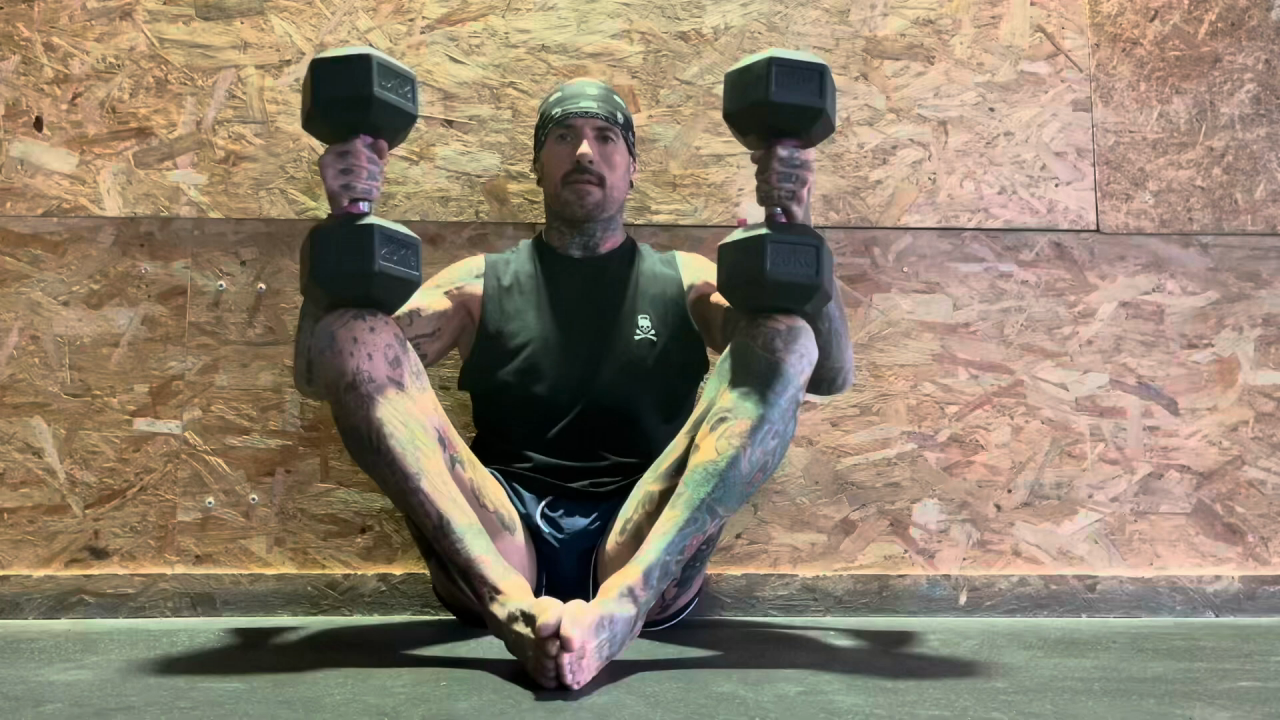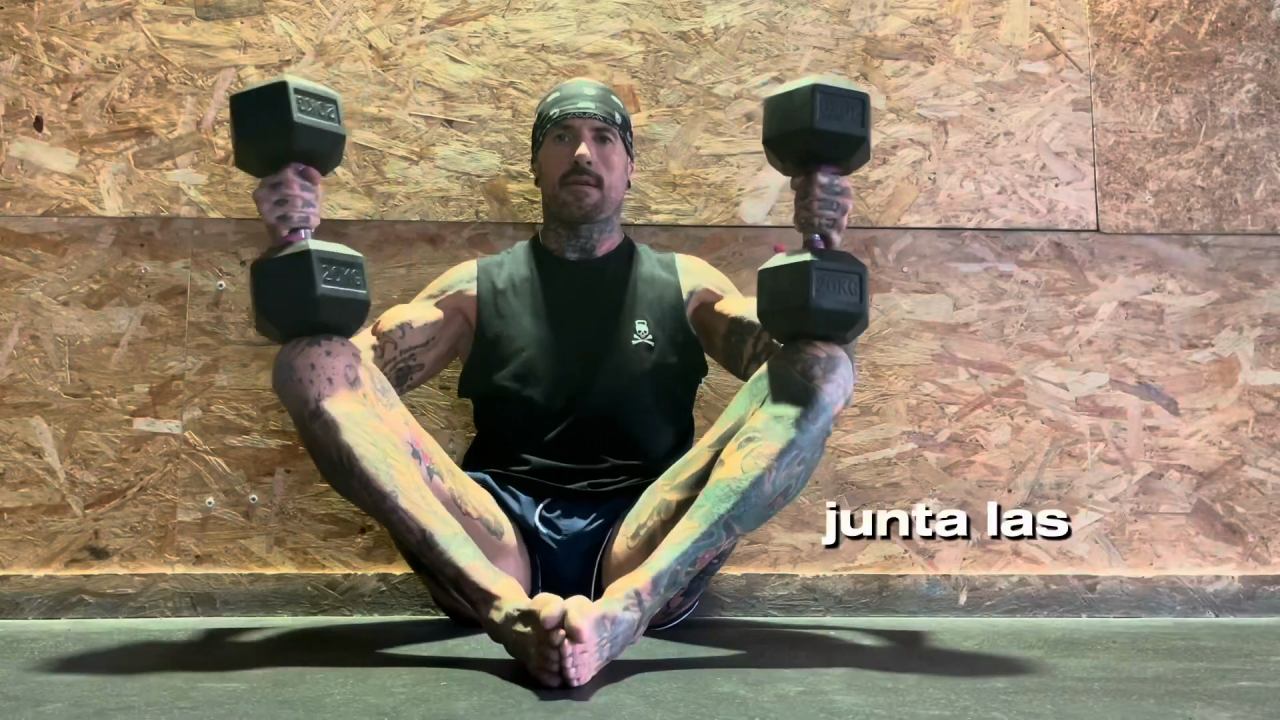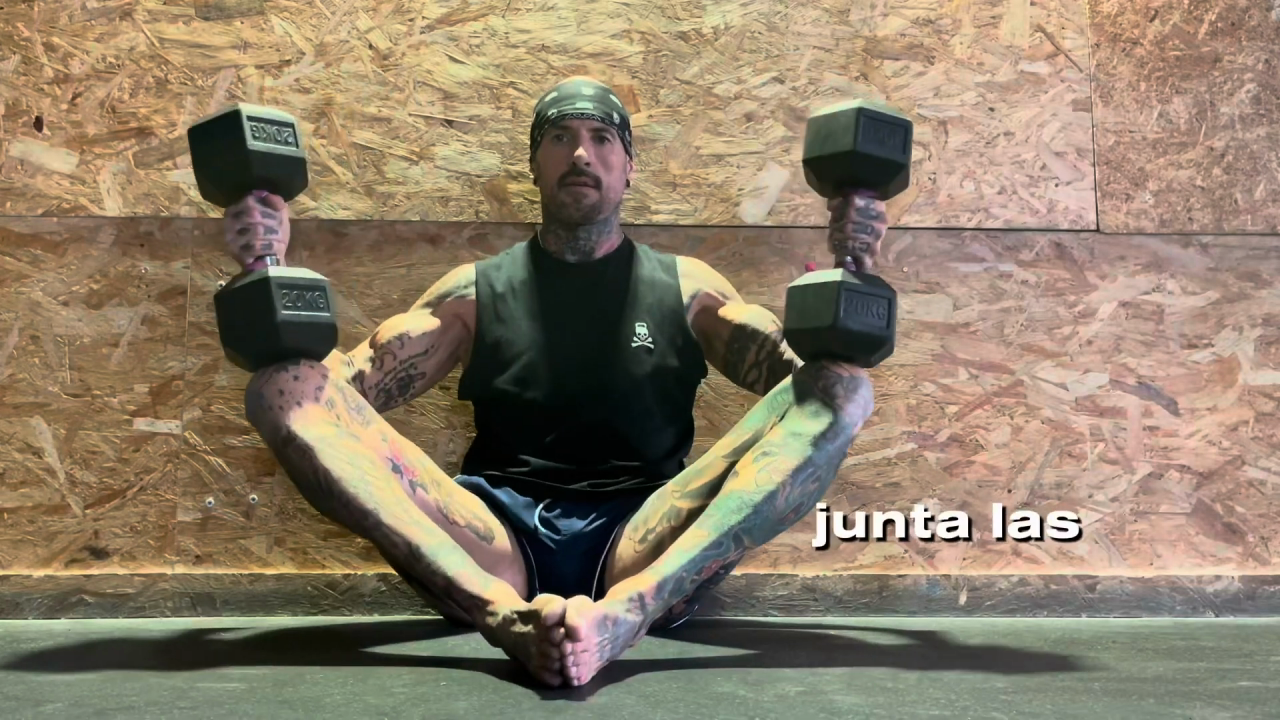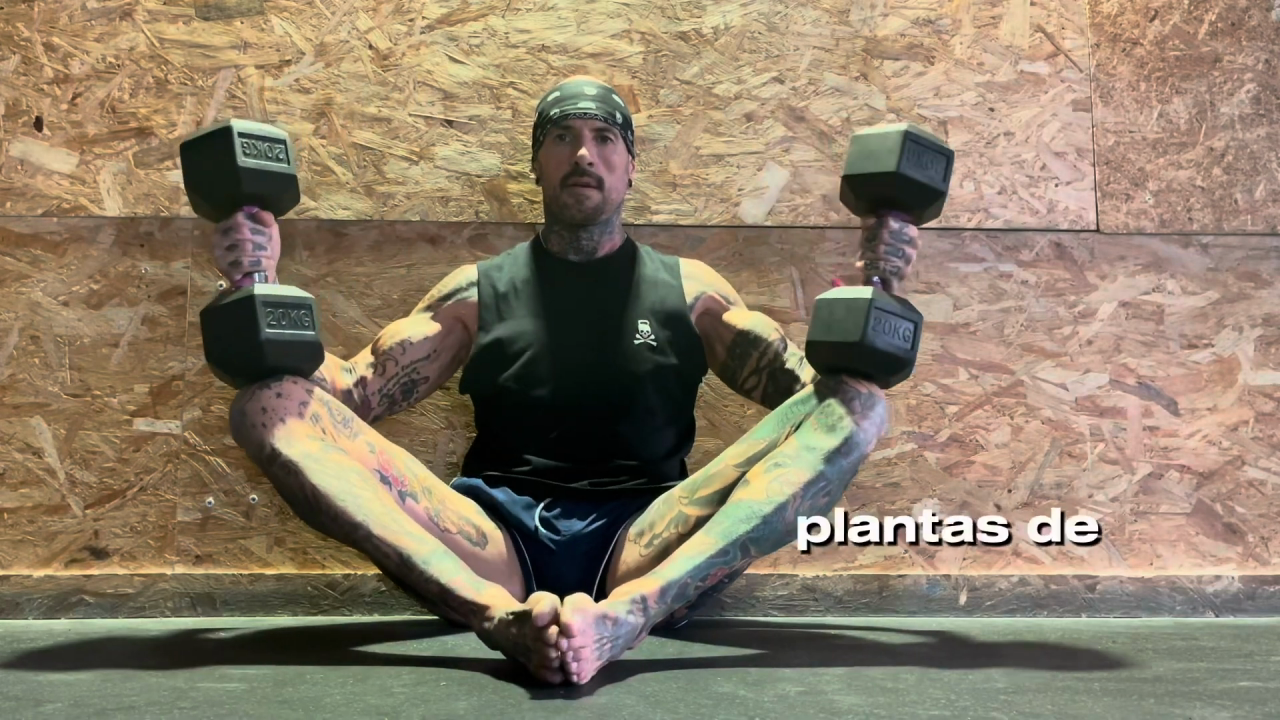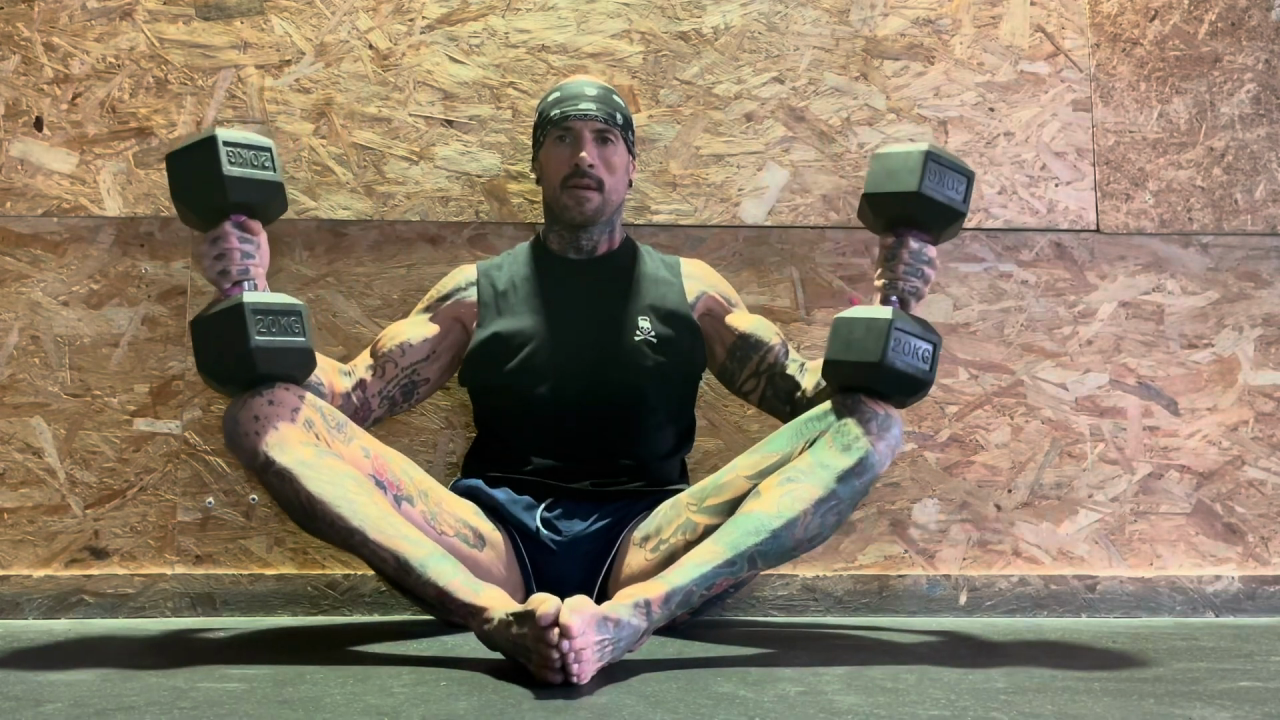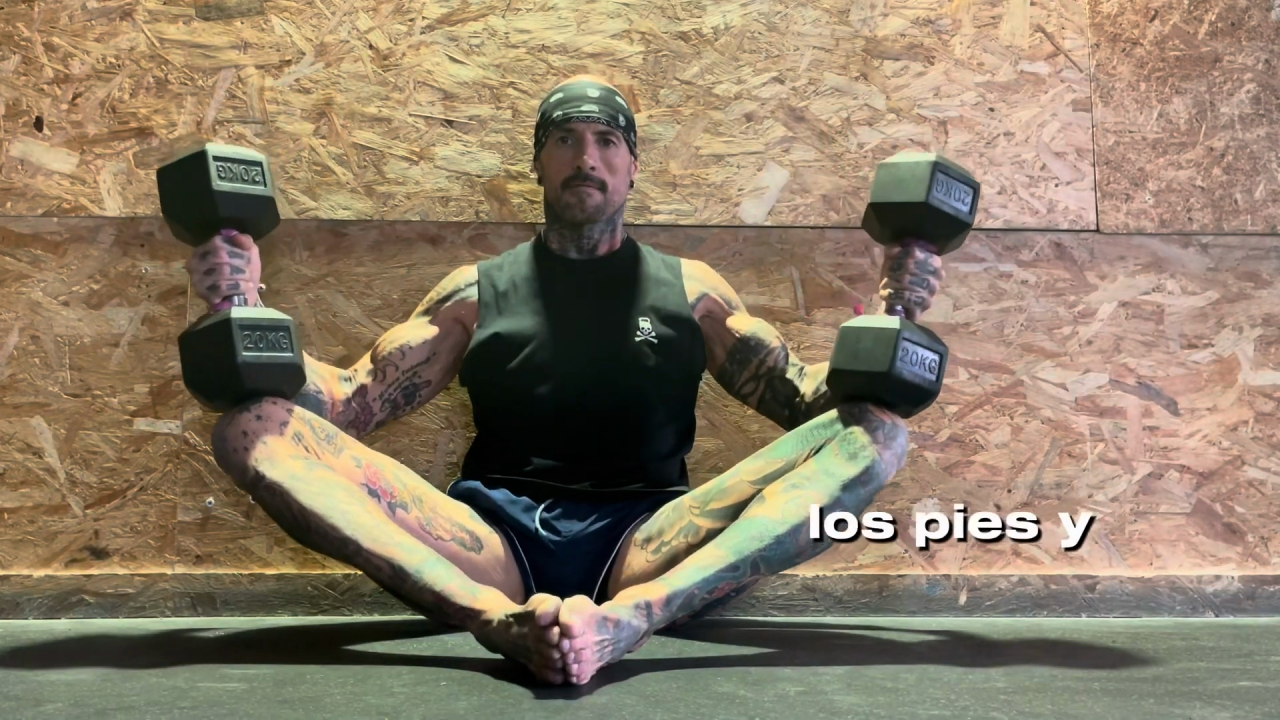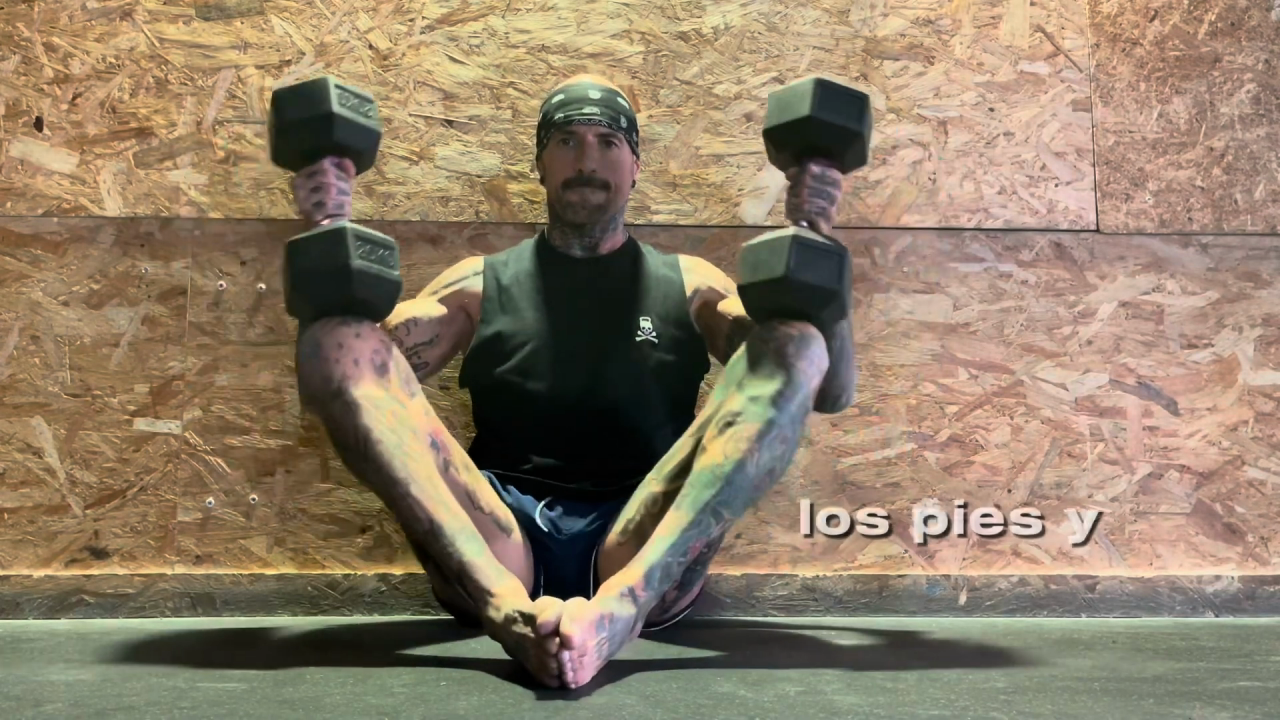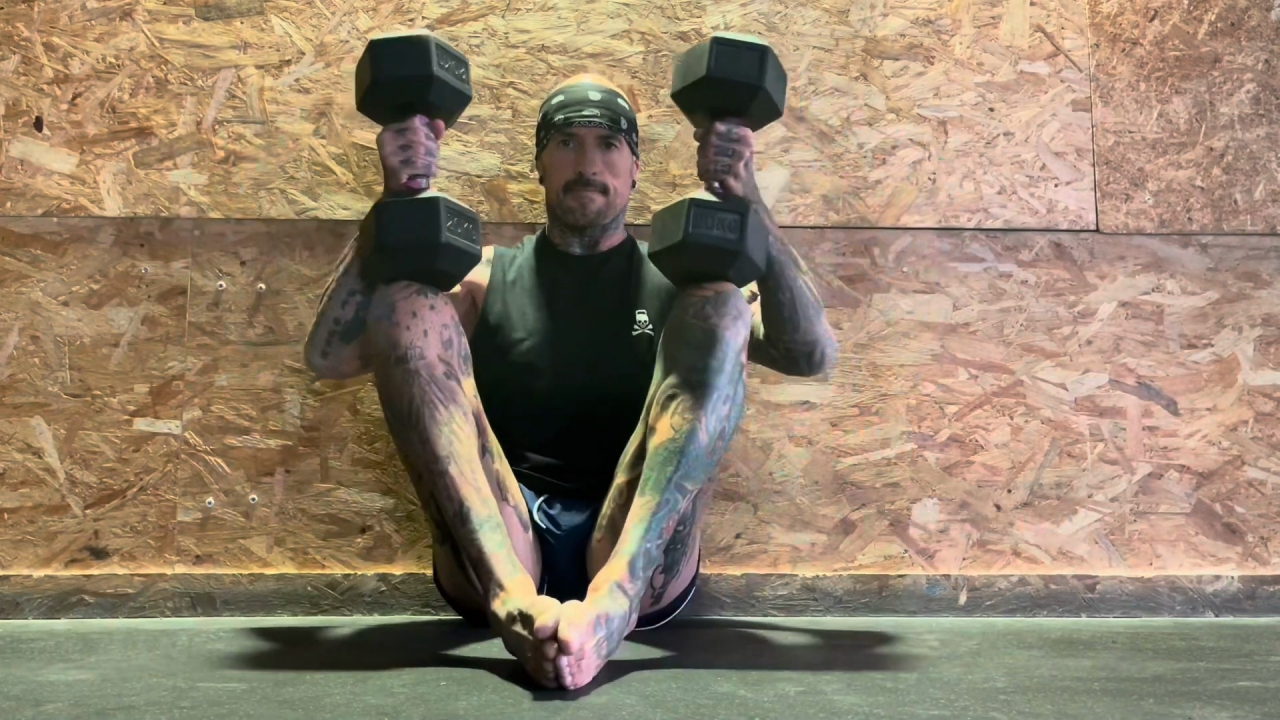
dt=0.4s
person 1, frame 1
left shoulder: (686, 279)
right shoulder: (478, 283)
left elbow: (831, 372)
right elbow: (318, 373)
left wrist: (793, 227)
left hip: (647, 557)
right hip: (495, 550)
left knee: (787, 342)
right knee: (351, 336)
left ankle: (616, 612)
right ankle: (516, 612)
person 1, frame 2
left shoulder: (685, 283)
right shoulder: (476, 286)
left elbow: (821, 376)
right elbow: (341, 387)
left wrist: (820, 250)
right wrist: (298, 248)
left hip: (646, 556)
right hip: (494, 549)
left knee: (822, 369)
right knee: (311, 365)
left ankle: (619, 615)
right ankle: (510, 612)
person 1, frame 3
left shoulder: (685, 286)
right shoulder: (476, 290)
left elbow: (817, 384)
right elbow: (344, 392)
left hip: (647, 555)
right hip: (492, 550)
left knee: (841, 393)
right knee: (284, 391)
left ankle: (620, 614)
right ankle: (506, 613)
person 1, frame 4
left shoulder: (689, 287)
right shoulder: (477, 290)
left elbow: (812, 389)
right elbow: (349, 397)
right wrist: (262, 289)
left hip: (647, 554)
right hip: (497, 546)
left knee: (855, 408)
right knee: (269, 408)
left ankle: (619, 618)
right ankle: (504, 619)
person 1, frame 5
left shoulder: (688, 287)
right shoulder: (477, 290)
left elbow: (804, 396)
right elbow: (351, 400)
left hip: (647, 548)
right hip: (497, 544)
left knee: (869, 423)
right knee: (262, 416)
left ankle: (624, 619)
right ankle: (506, 619)
person 1, frame 6
left shoulder: (690, 288)
right shoulder: (477, 290)
left elbow: (808, 401)
right elbow: (348, 405)
right wrist: (245, 310)
left hip: (646, 550)
right hip: (496, 544)
left knee: (872, 431)
right knee: (253, 427)
left ankle: (626, 621)
right ankle: (502, 622)
person 1, frame 7
left shoulder: (688, 285)
right shoulder: (479, 284)
left elbow: (831, 388)
right elbow: (325, 384)
left hip: (645, 557)
right hip: (497, 554)
left knee: (799, 349)
right knee: (346, 345)
left ankle: (614, 611)
right ankle: (512, 612)
person 1, frame 8
left shoulder: (680, 279)
right shoulder: (481, 278)
left elbow: (810, 353)
right elbow: (329, 355)
left wrist: (745, 200)
right wrist: (397, 198)
left hip: (640, 559)
right hip: (498, 552)
left knee: (718, 311)
right knee: (405, 310)
left ankle: (608, 610)
right ankle: (516, 609)
